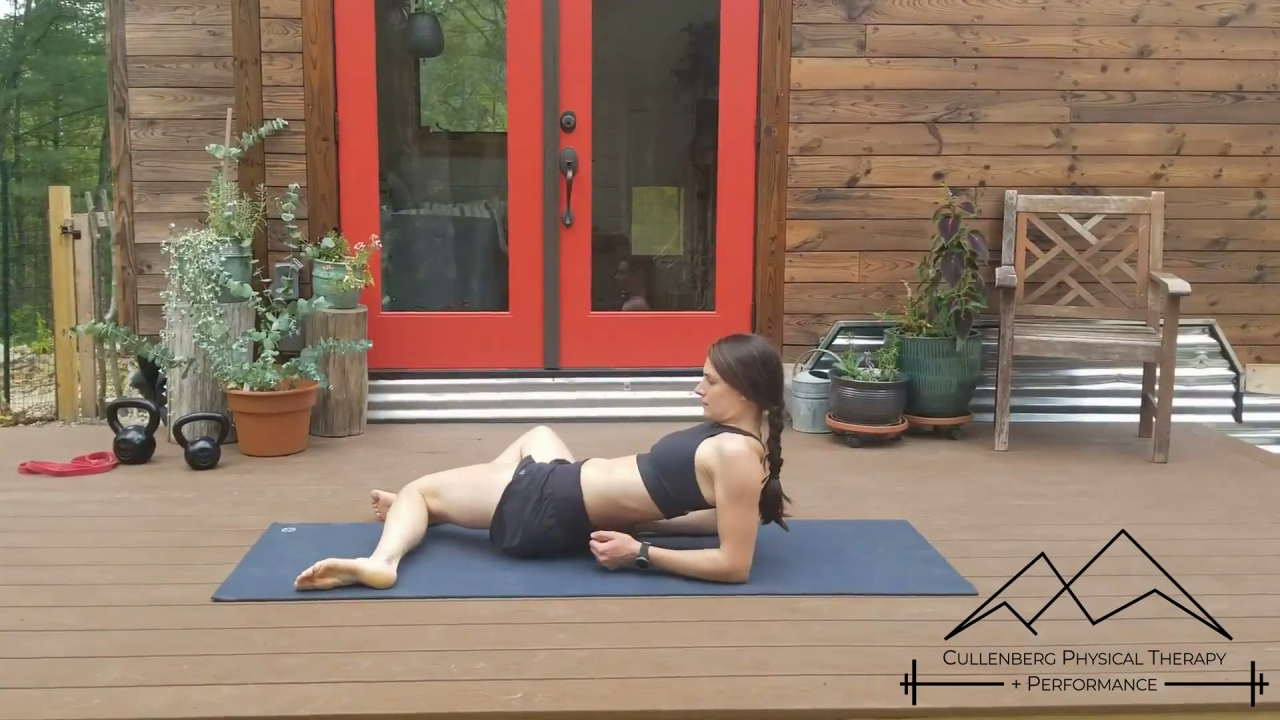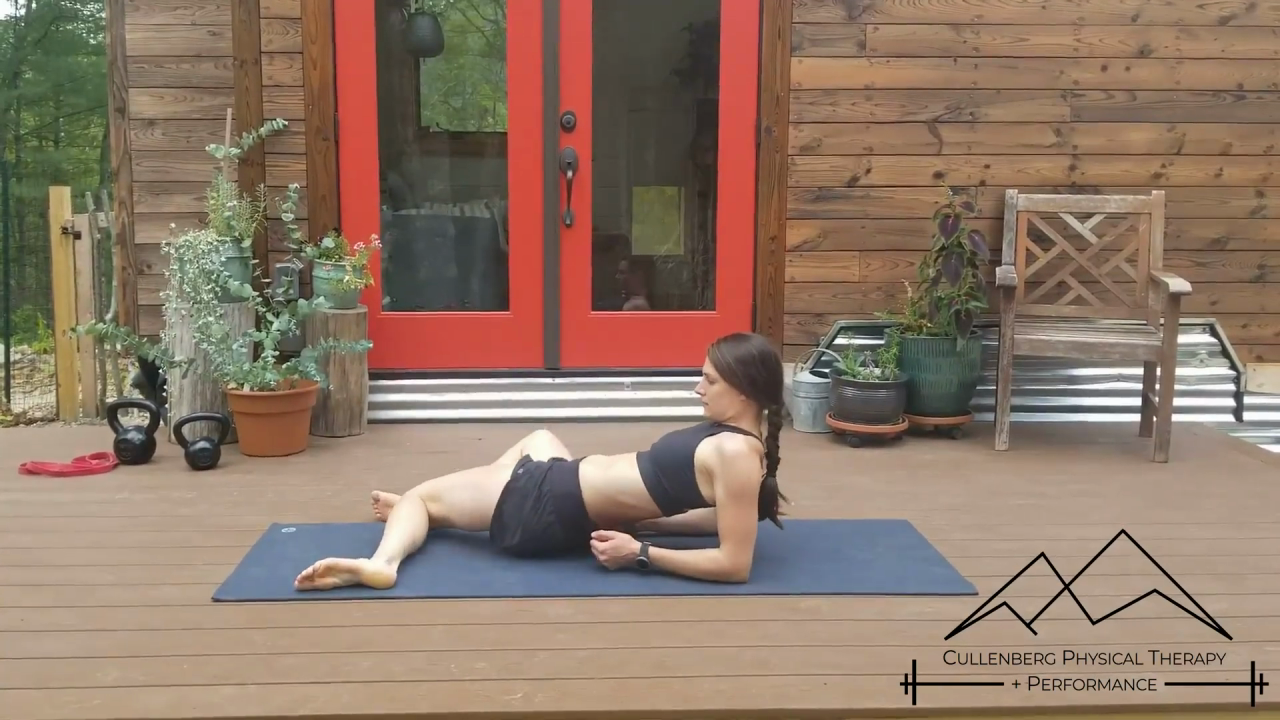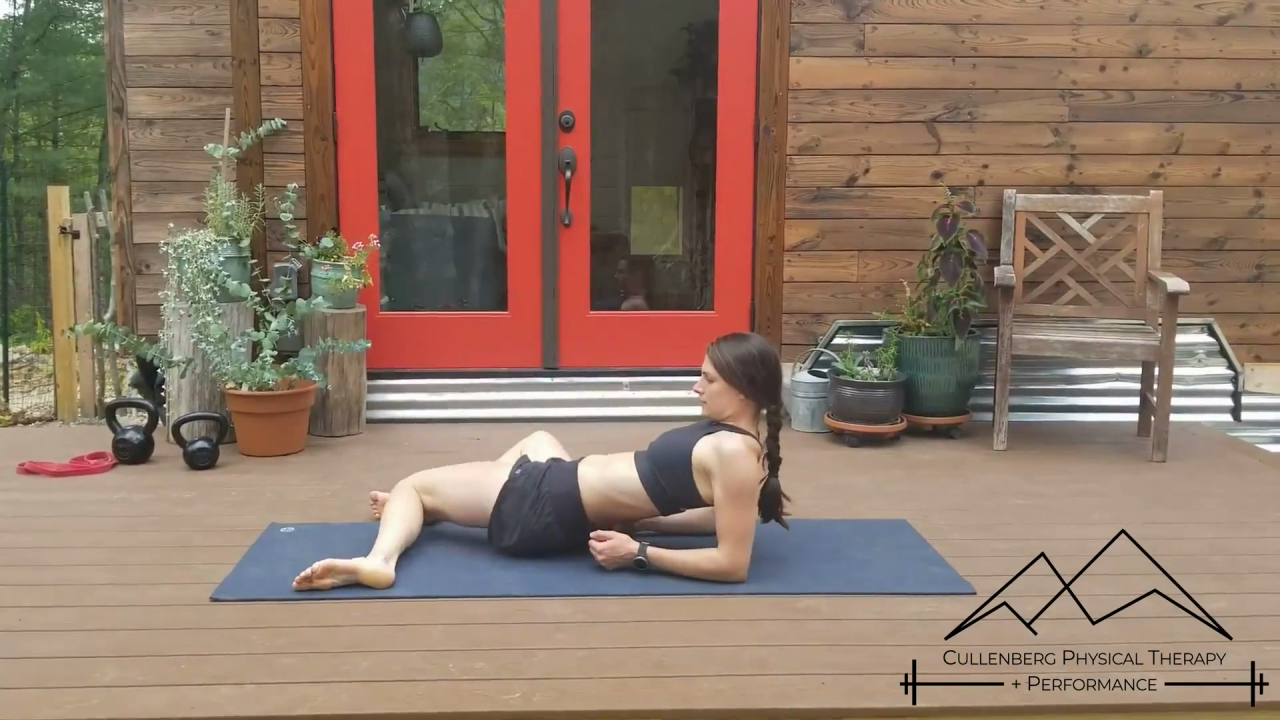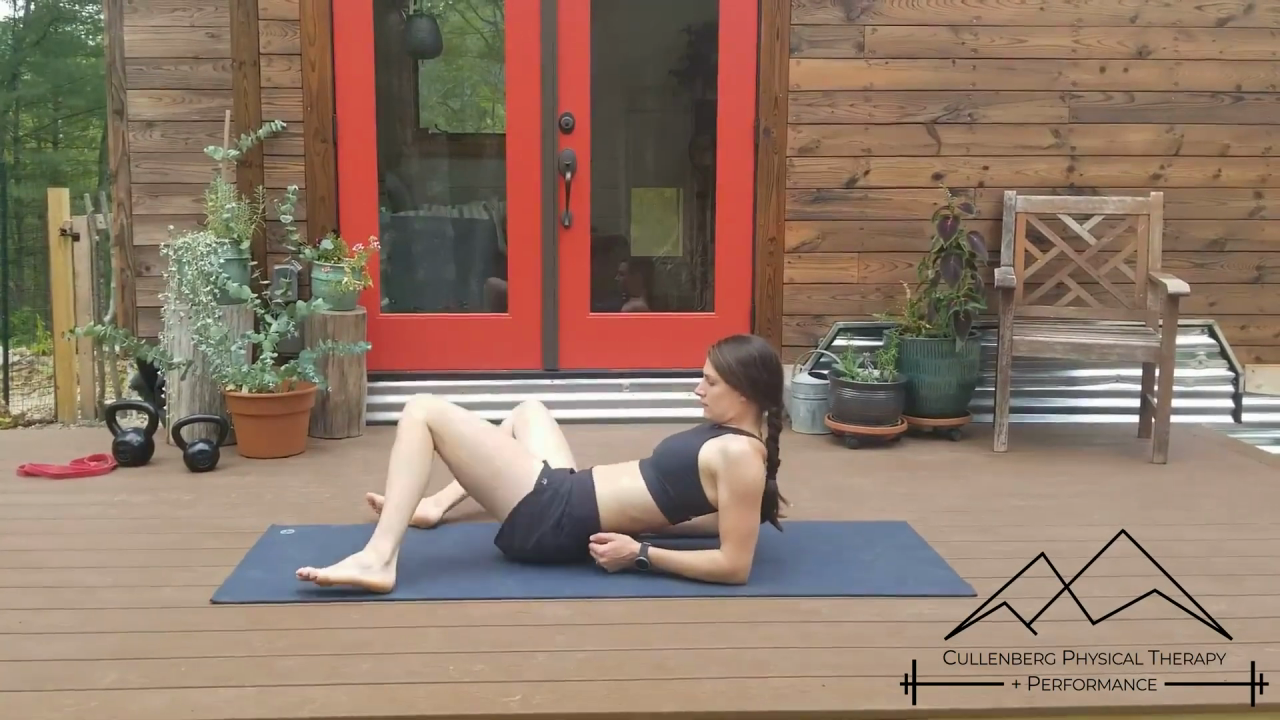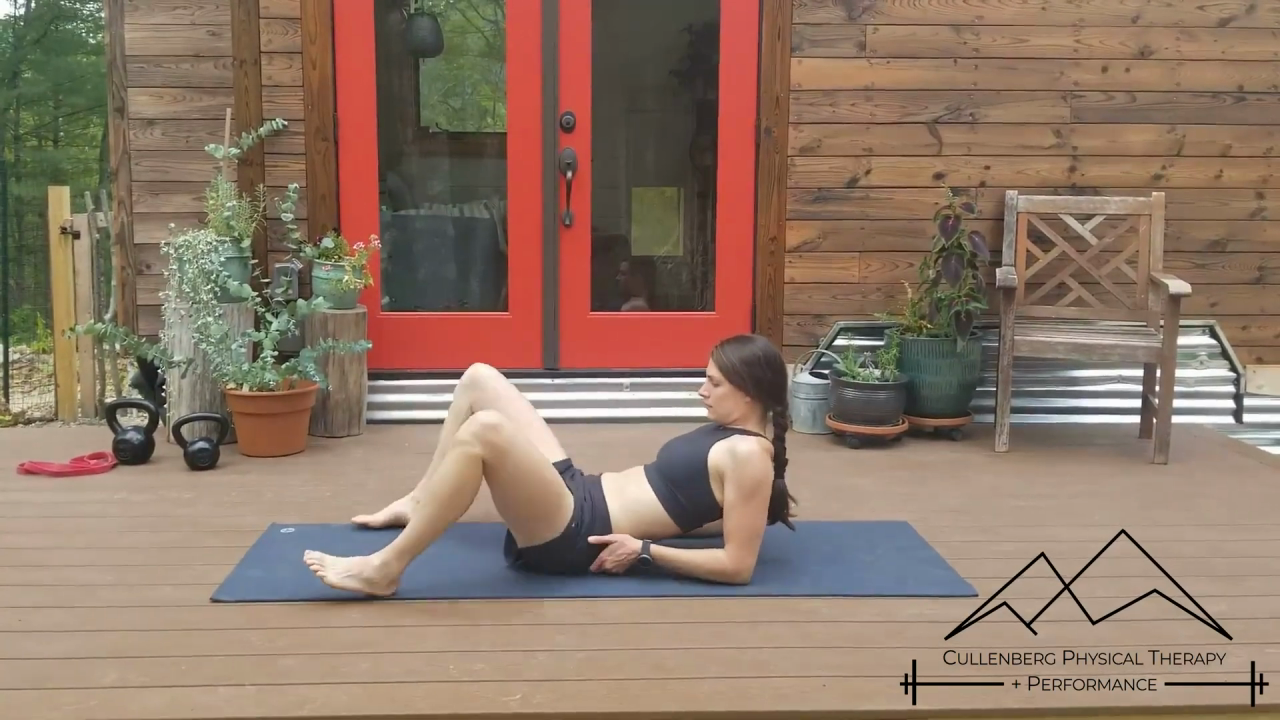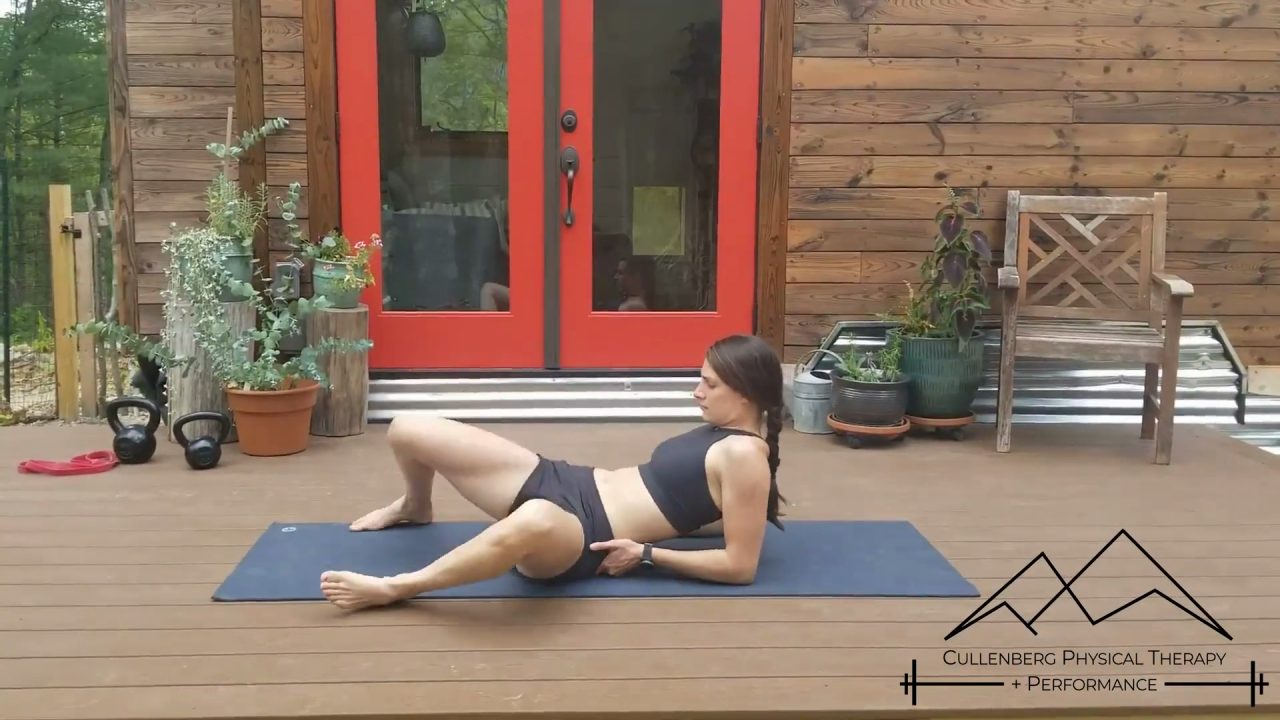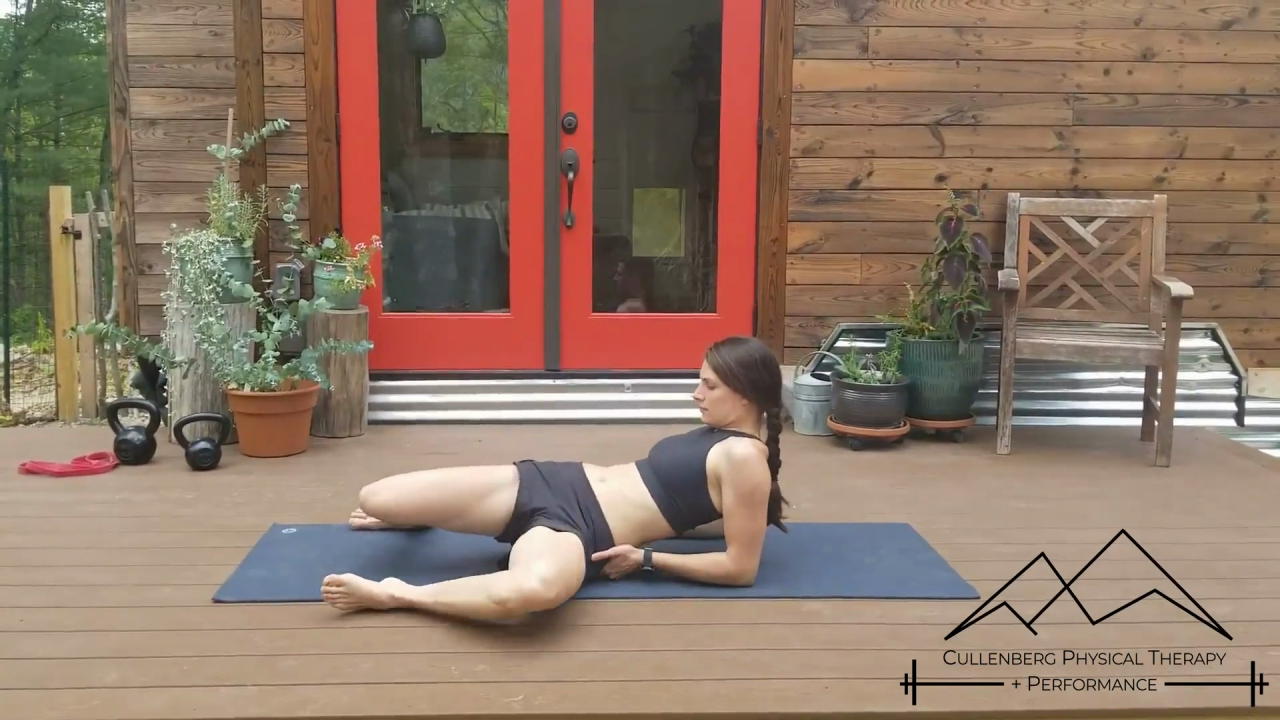
dt=0.4s
person 1, frame 1
left shoulder: (736, 455)
right shoulder: (731, 439)
left elbow: (734, 565)
right elbow: (721, 517)
left wrist: (641, 553)
right wrist: (640, 518)
left knee: (418, 489)
right knee: (538, 435)
right ankle: (437, 510)
person 1, frame 2
left shoulder: (735, 454)
right shoulder: (727, 436)
left elbow: (736, 565)
right elbow: (722, 517)
left wrist: (642, 553)
right wrist: (635, 517)
left knee: (420, 494)
right knee: (539, 439)
right ankle: (432, 513)
person 1, frame 3
left shoulder: (733, 453)
right shoulder: (728, 436)
left elbow: (733, 564)
right elbow: (715, 515)
left wrist: (639, 553)
right wrist: (634, 516)
left knee: (412, 483)
right knee: (536, 440)
right ankle: (438, 505)
person 1, frame 4
left shoulder: (740, 455)
right shoulder: (726, 436)
left elbow: (735, 566)
right elbow: (713, 516)
left wrist: (641, 553)
right wrist: (644, 519)
left hip: (552, 517)
right hip: (568, 493)
left knee: (422, 411)
right knee: (525, 411)
left ankle: (378, 559)
right ankle: (432, 503)
person 1, frame 5
left shoulder: (748, 455)
right shoulder: (722, 433)
left elbow: (737, 566)
right elbow: (700, 509)
left wrist: (643, 550)
left hip: (575, 533)
right hip: (571, 486)
left knee: (485, 430)
right knee: (481, 378)
left ankle: (386, 569)
right ankle: (421, 506)
person 1, frame 6
left shoulder: (744, 455)
right shoulder: (718, 433)
left elbow: (740, 566)
right elbow: (701, 509)
left wrist: (646, 553)
left hip: (581, 529)
left knee: (532, 523)
right knee: (406, 431)
left ankle: (395, 588)
right ankle: (416, 507)
person 1, frame 7
left shoulder: (744, 458)
right shoulder: (716, 435)
left elbow: (742, 568)
left wrist: (646, 558)
left hip: (576, 528)
left knee: (533, 590)
right knee: (376, 498)
left ankle: (397, 594)
right ankle: (416, 513)
